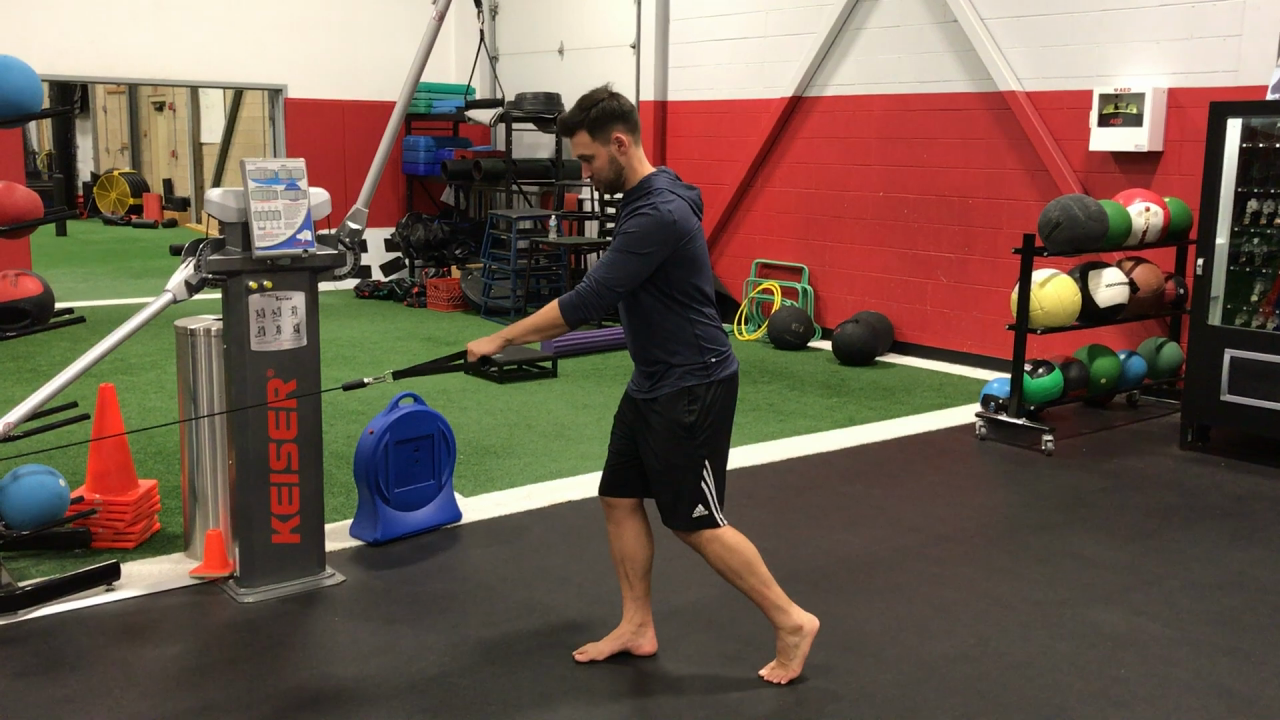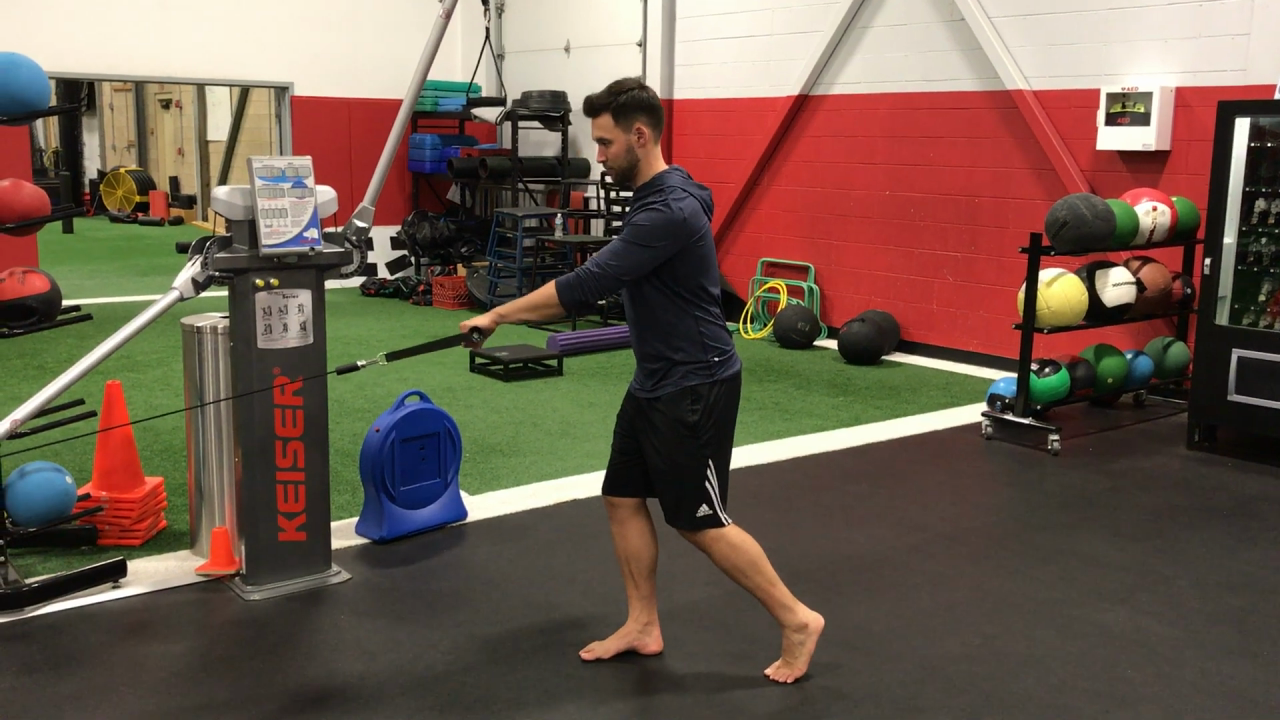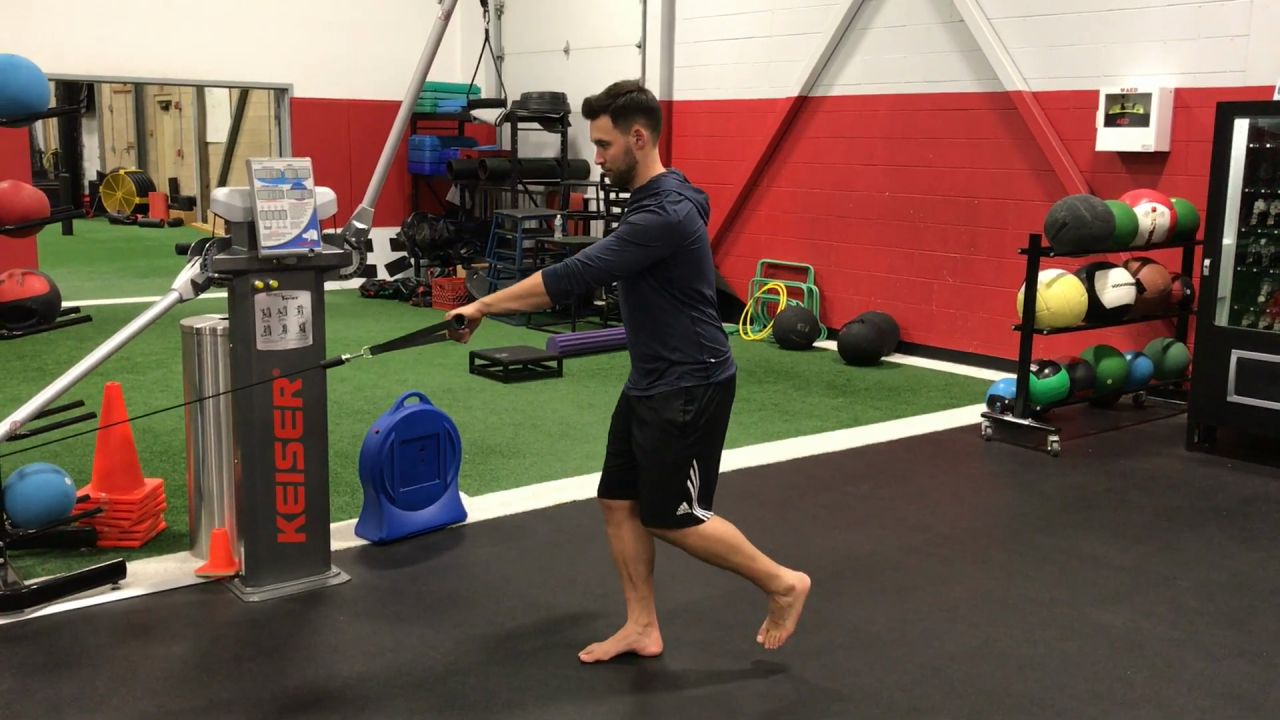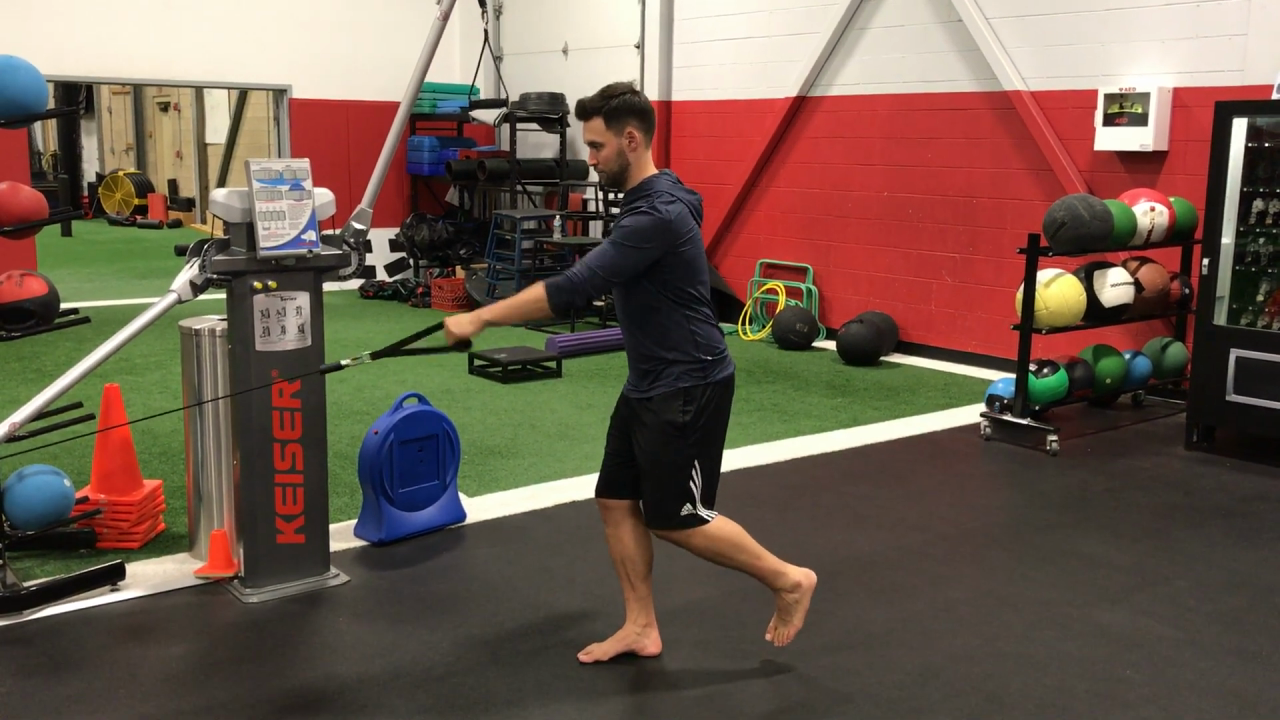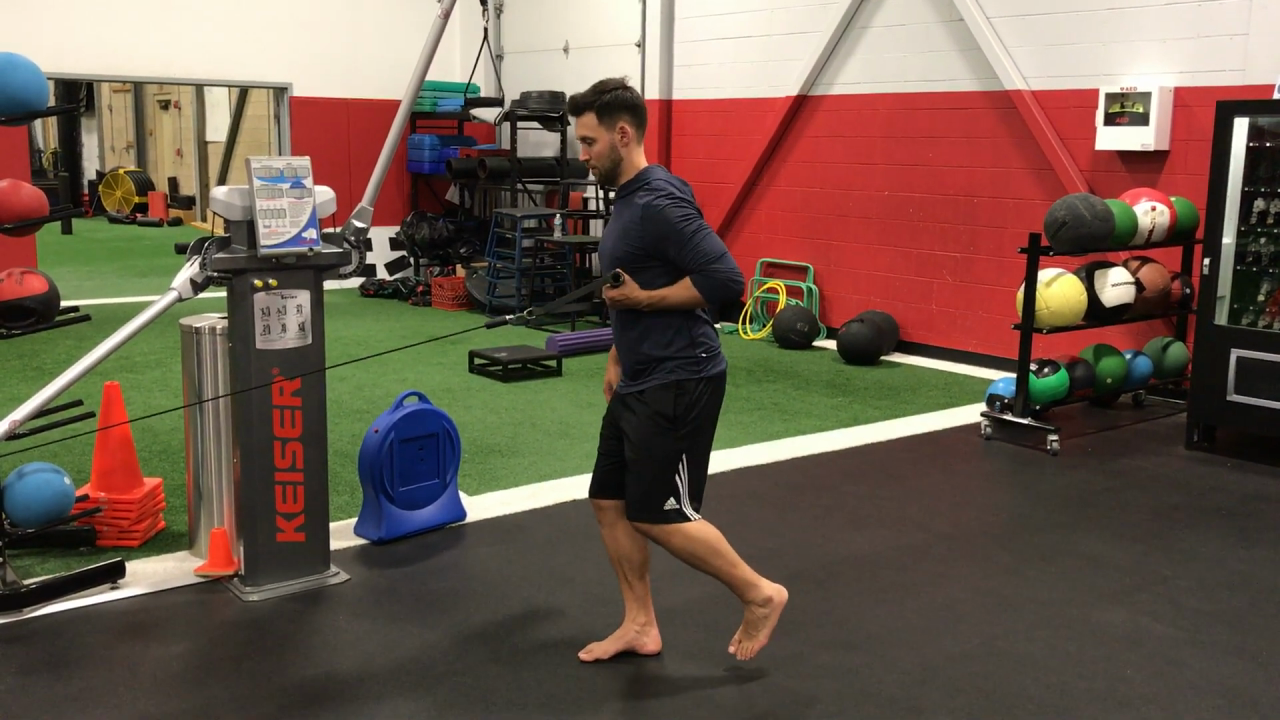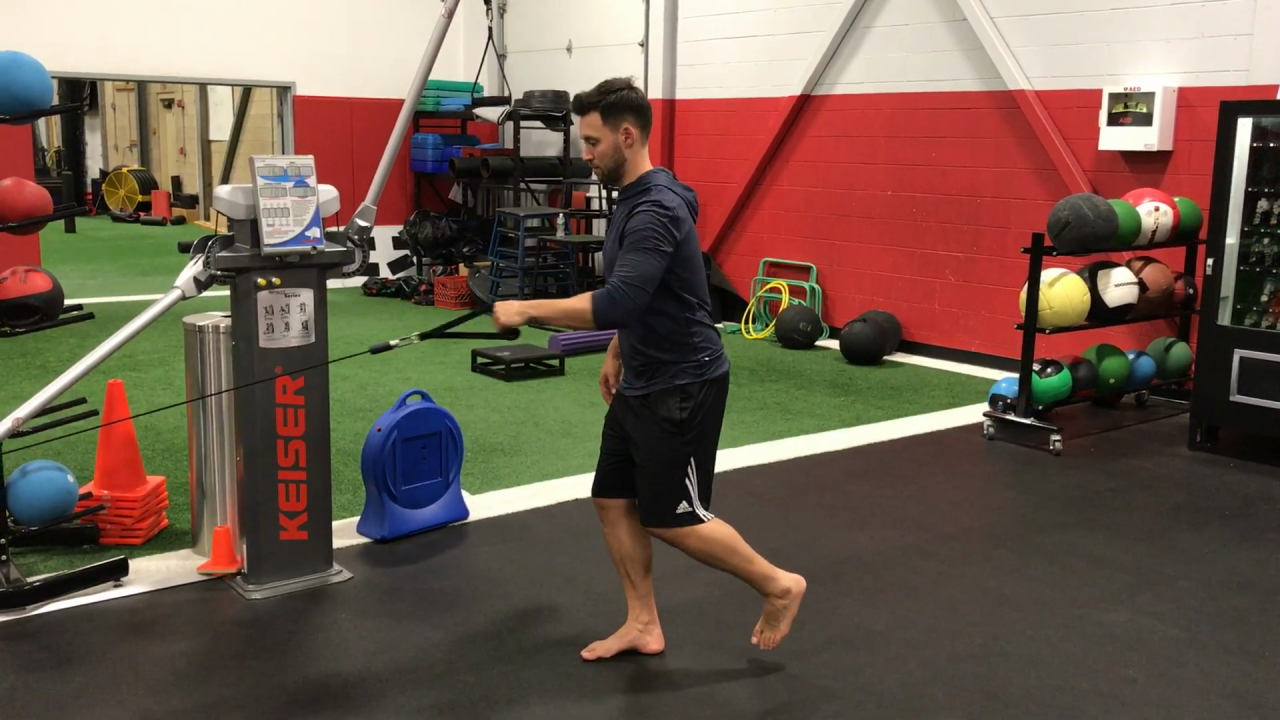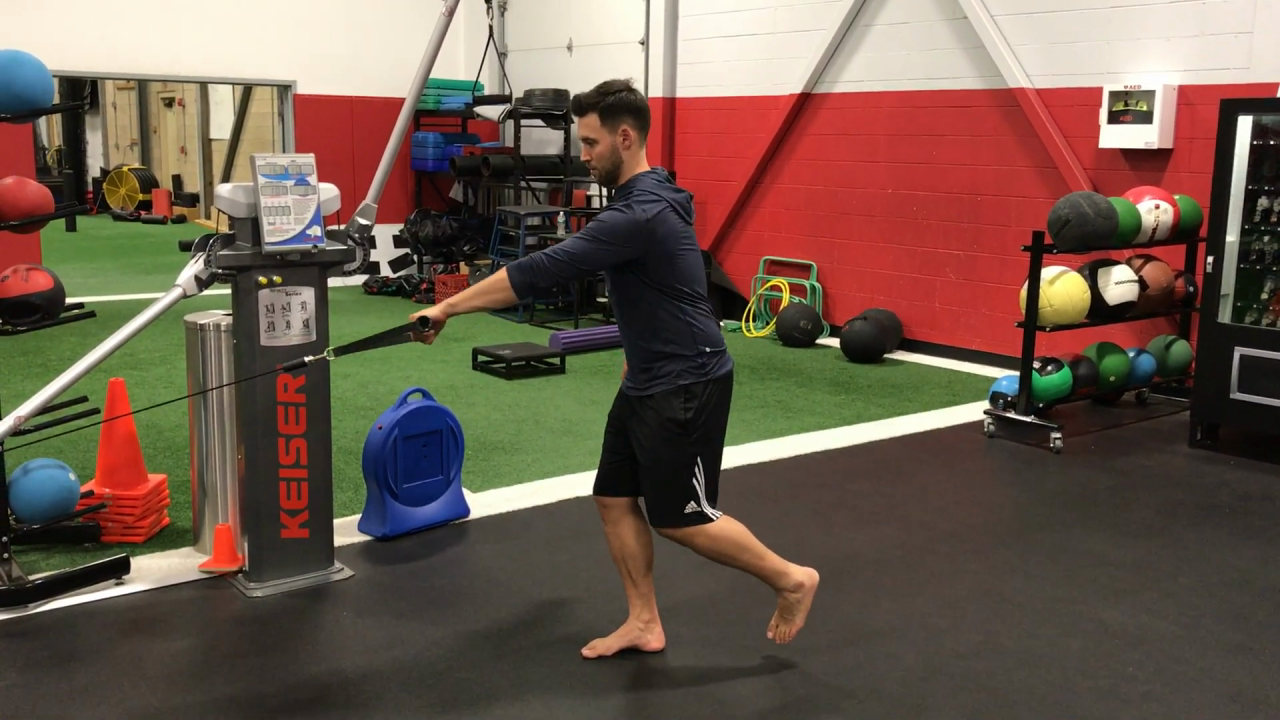
dt=0.7s
person 1, frame 1
left shoulder: (658, 215)
right shoulder: (644, 201)
left elbow: (588, 302)
left wrist: (501, 338)
left hip: (692, 387)
right hip: (654, 382)
left knee: (694, 521)
right knee: (620, 500)
left ankle: (791, 622)
right ankle: (637, 627)
person 1, frame 2
left shoulder: (669, 211)
right shoulder: (653, 199)
left elbow: (586, 285)
left wrist: (497, 315)
left hip: (695, 386)
right hip: (656, 381)
left knee: (699, 521)
right knee: (623, 499)
left ankle: (797, 620)
right ankle: (643, 626)
person 1, frame 3
left shoulder: (666, 214)
right shoulder: (652, 201)
left elbow: (576, 276)
left wrist: (482, 306)
left hip: (690, 386)
right hip: (652, 382)
left knee: (673, 518)
right knee: (619, 503)
left ankle: (782, 585)
right ankle: (642, 627)
person 1, frame 4
left shoulder: (656, 215)
right shoulder: (647, 201)
left elbow: (575, 287)
left wrist: (478, 318)
left hip: (687, 386)
right hip: (650, 382)
left knee: (677, 519)
right knee: (616, 502)
left ankle: (788, 580)
right ankle: (641, 628)
person 1, frame 5
left shoulder: (660, 204)
right shoulder: (631, 199)
left elbow: (724, 281)
left wrist: (644, 299)
right wrist: (616, 357)
left hip: (679, 381)
right hip: (641, 379)
left knee: (659, 515)
right knee: (610, 502)
left ankle: (759, 595)
right ankle: (640, 626)
person 1, frame 6
left shoulder: (655, 209)
right shoulder: (632, 199)
left elbow: (619, 302)
left wrist: (529, 309)
right wrist: (616, 353)
left hip: (682, 385)
right hip: (643, 382)
left knee: (673, 518)
right knee: (613, 502)
left ankle: (777, 586)
right ankle: (643, 625)
person 1, frame 7
left shoulder: (638, 214)
right shoulder: (645, 197)
left elbow: (544, 270)
left wrist: (447, 307)
right wrist: (638, 348)
left hip: (685, 385)
right hip: (649, 379)
left knee: (681, 518)
right knee: (614, 499)
left ankle: (790, 580)
right ankle: (643, 624)
